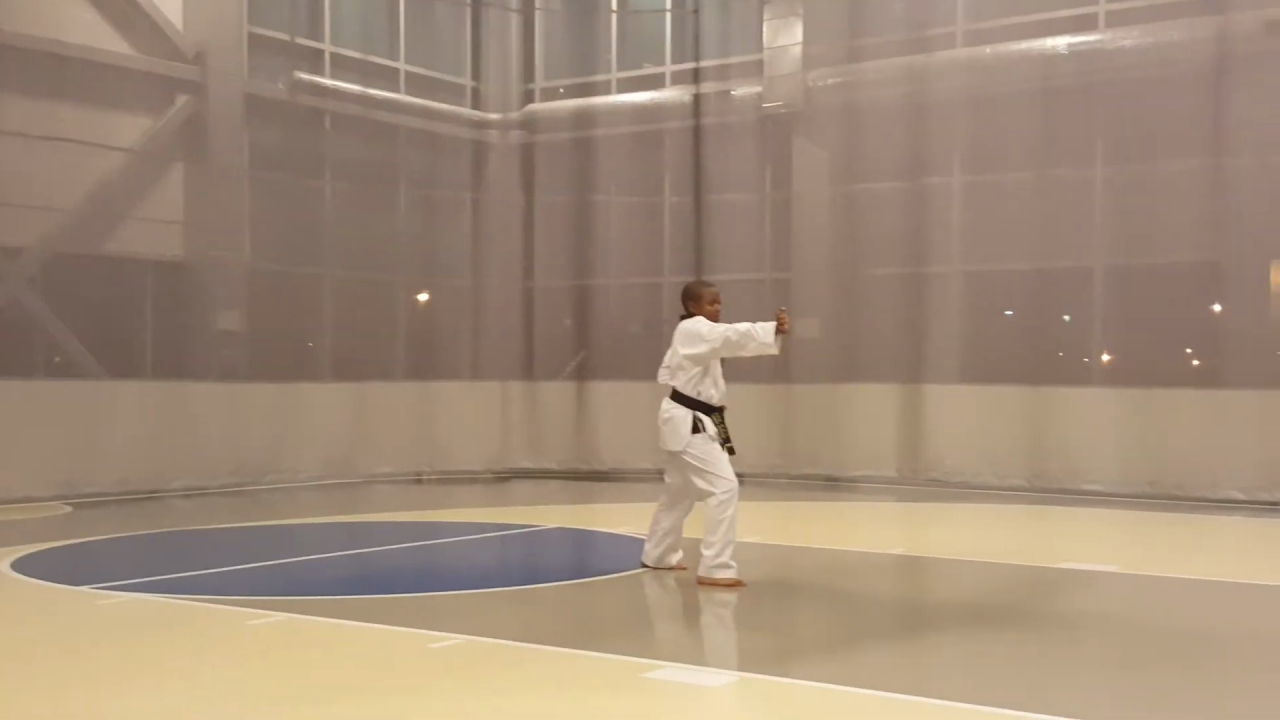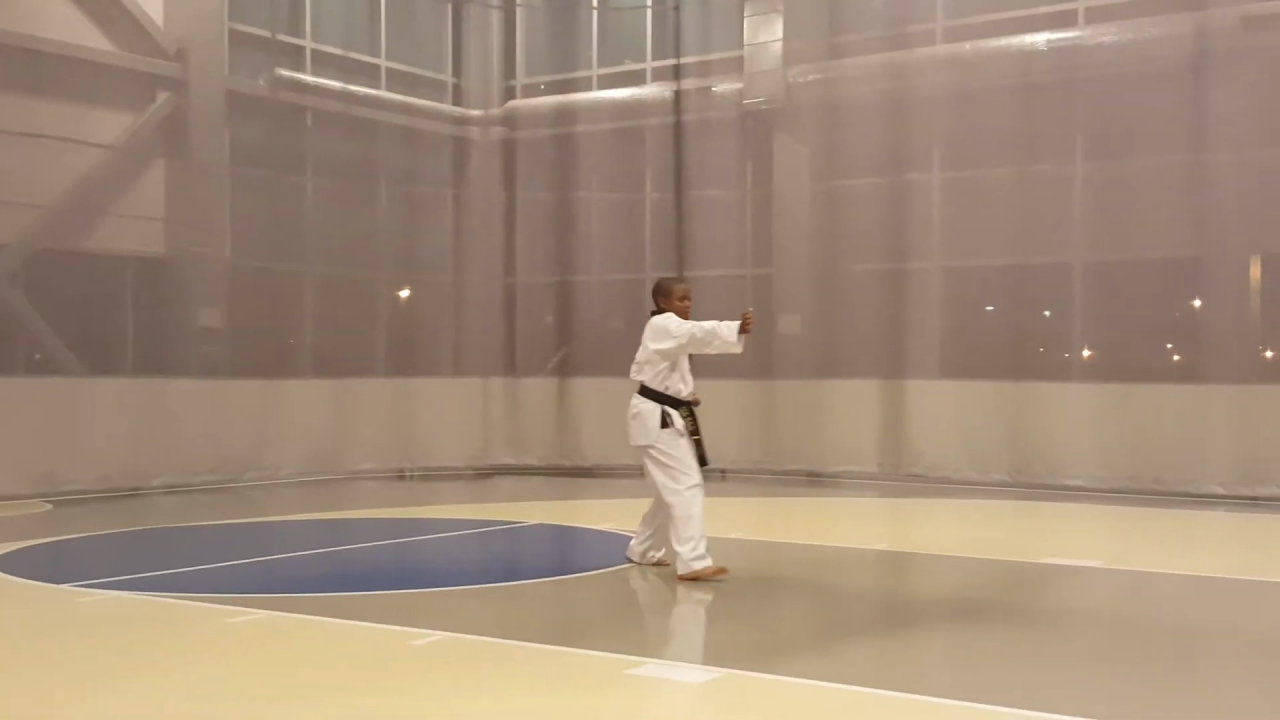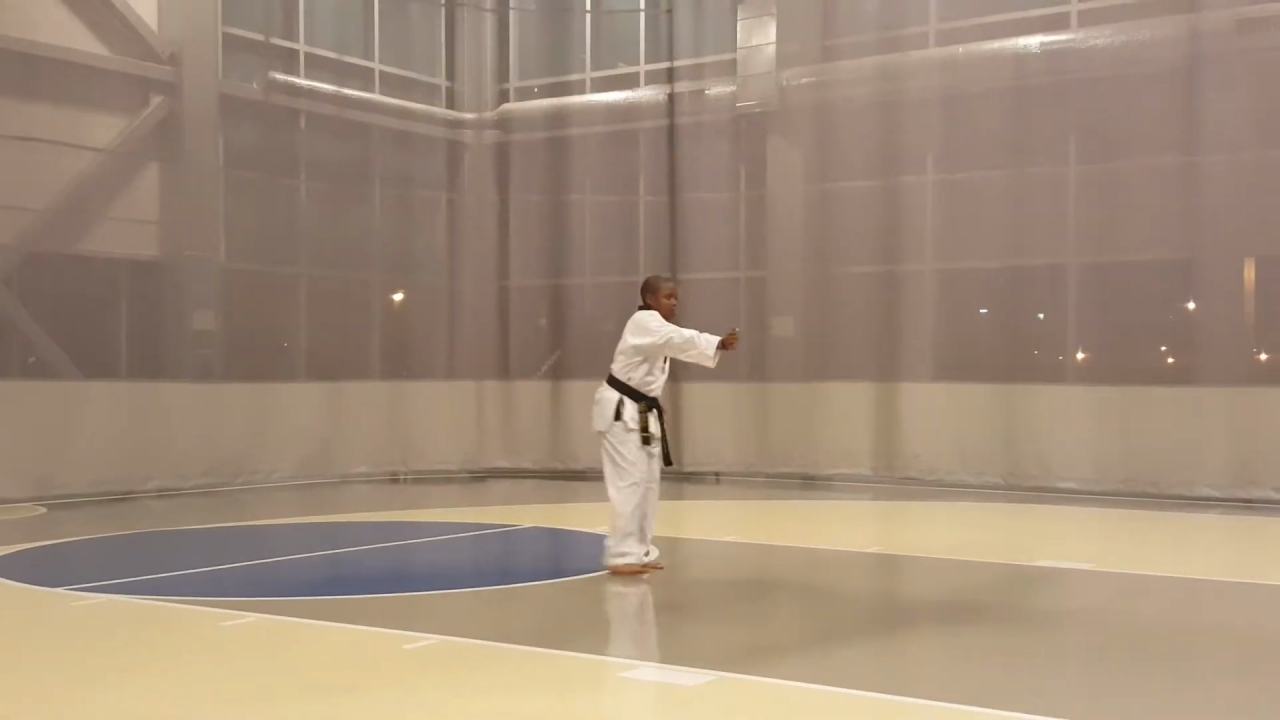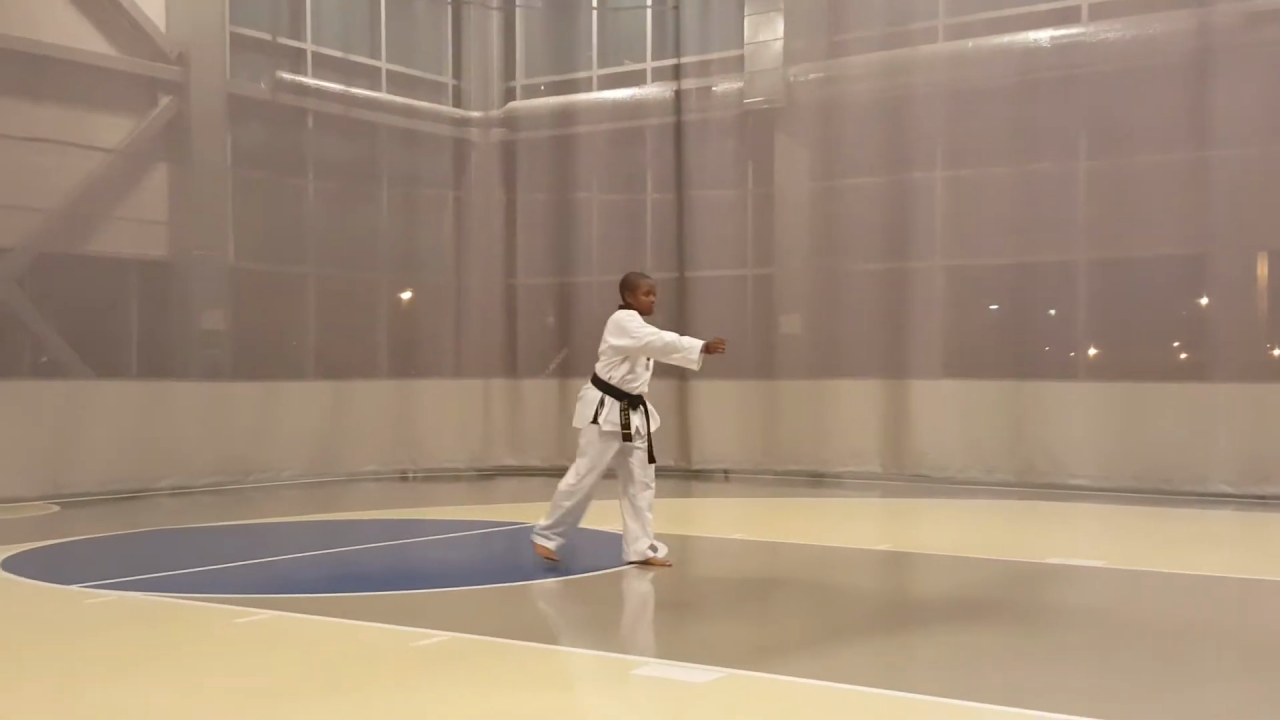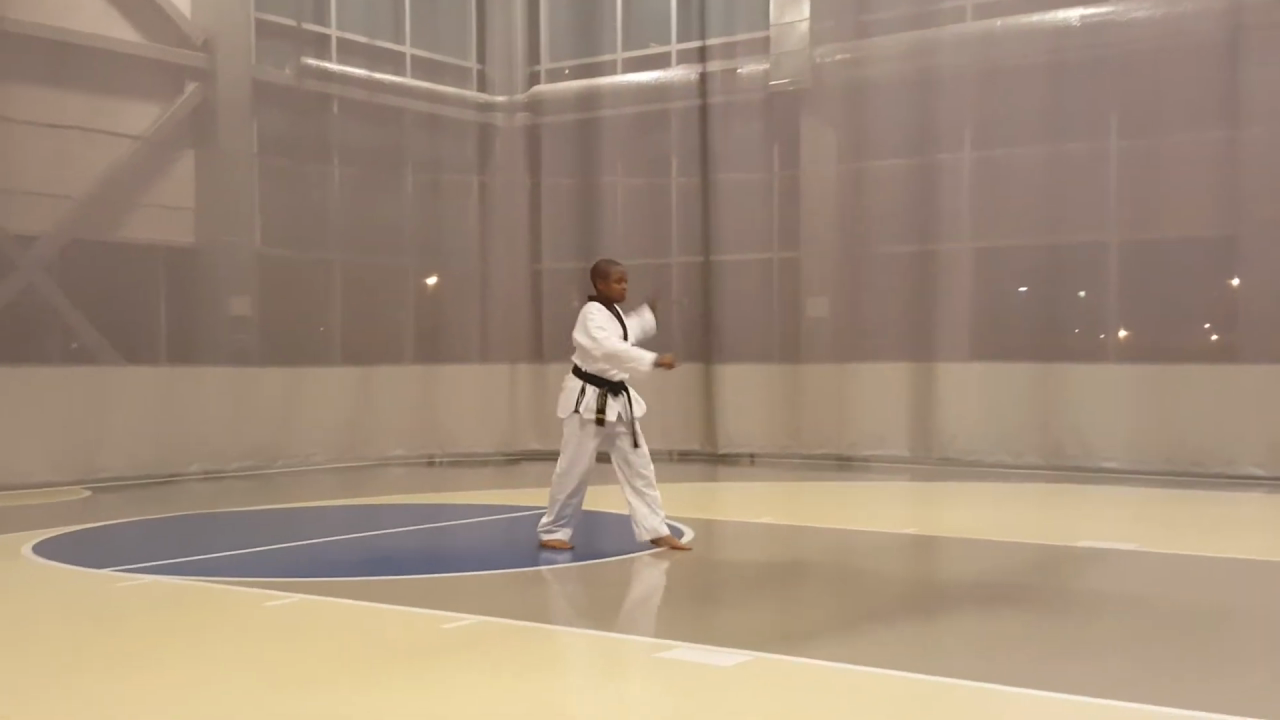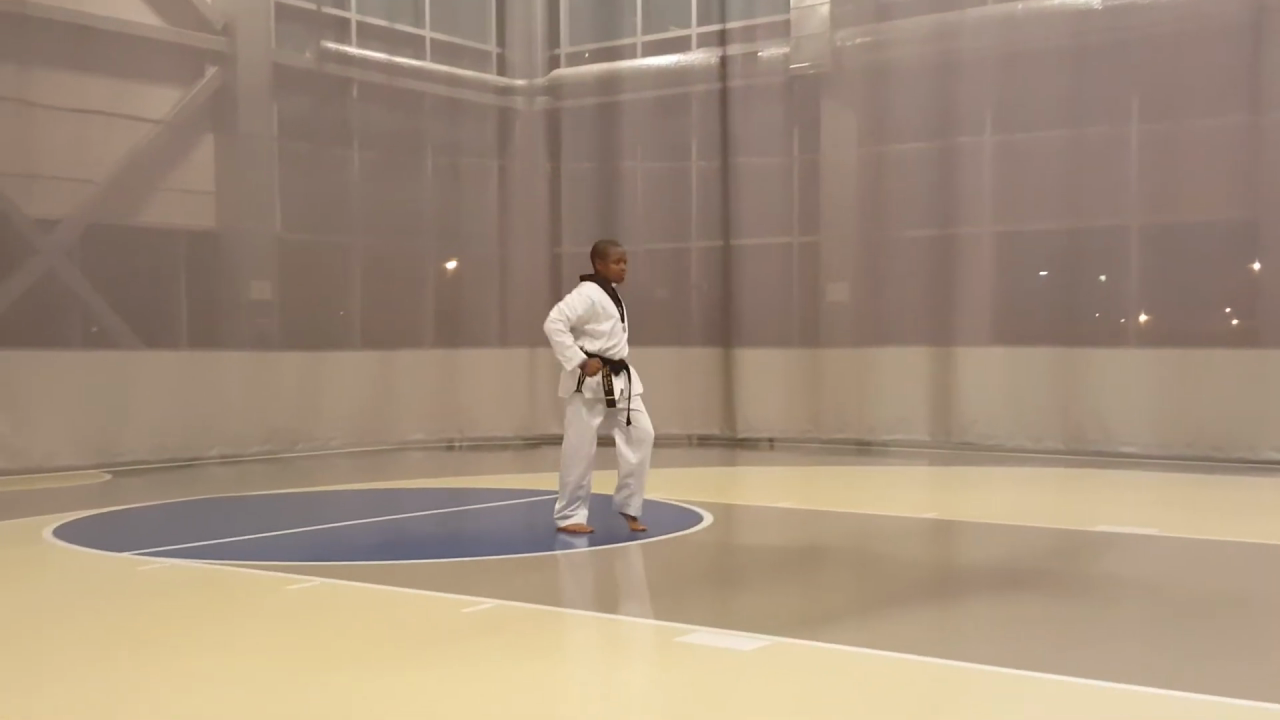
dt=0.3s
person 1, frame 1
left shoulder: (689, 336)
right shoulder: (694, 330)
left elbow: (666, 374)
right elbow: (733, 336)
left wrist: (701, 396)
right wrist: (774, 329)
left hip: (686, 420)
right hip: (690, 424)
left knee: (678, 493)
right knee: (724, 488)
left ankle: (658, 554)
right ankle: (715, 569)
person 1, frame 2
left shoulder: (665, 331)
right shoulder: (663, 326)
left elbow: (638, 371)
right elbow: (700, 334)
left wrist: (681, 395)
right wrist: (737, 328)
left hip: (665, 416)
right hip: (656, 418)
left knee: (671, 487)
right knee: (685, 485)
left ankle: (645, 550)
right ankle: (694, 561)
person 1, frame 3
left shoulder: (652, 327)
right shoulder: (644, 322)
right elbow: (678, 339)
left wrist: (651, 402)
right wrist: (718, 344)
left hip: (641, 412)
right hip: (621, 411)
left knee: (648, 483)
right knee: (629, 481)
left ankle: (637, 552)
right ankle: (622, 555)
person 1, frame 4
left shoulder: (635, 324)
right shoulder: (623, 321)
right elbow: (659, 342)
right wrist: (702, 347)
left hip: (632, 411)
right hip: (604, 410)
left knee: (640, 480)
right knee: (583, 476)
left ankle: (641, 549)
right ankle: (546, 535)
person 1, frame 5
left shoulder: (614, 312)
right shoulder: (593, 314)
right elbow: (609, 348)
left wrist: (647, 315)
right wrist: (652, 360)
left hip: (616, 398)
right hip: (587, 399)
left knee: (637, 462)
right knee: (574, 468)
left ankle: (654, 529)
right ankle: (552, 530)
person 1, frame 6
left shoulder: (611, 291)
right shoulder: (586, 294)
right elbow: (554, 324)
left wrist: (619, 278)
right wrist: (579, 360)
left hip: (620, 377)
right hip: (589, 380)
left knee: (640, 434)
right knee: (580, 449)
left ankle: (628, 506)
right ankle: (570, 515)
